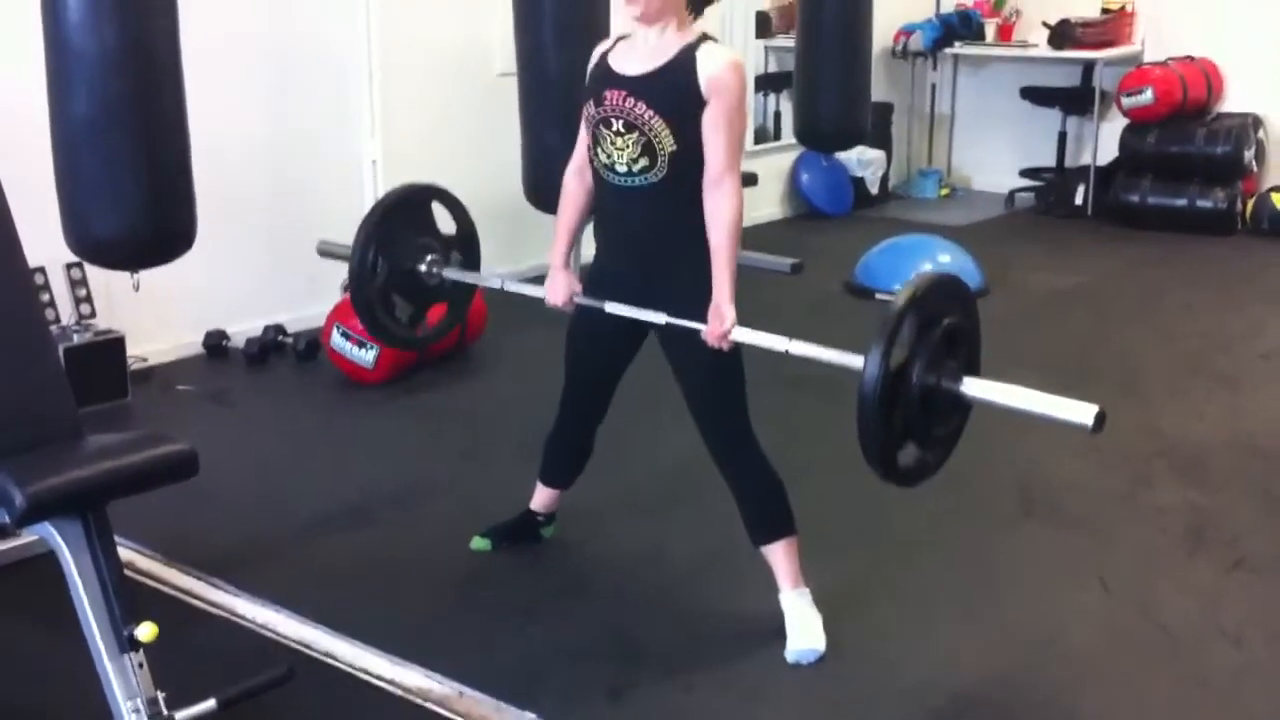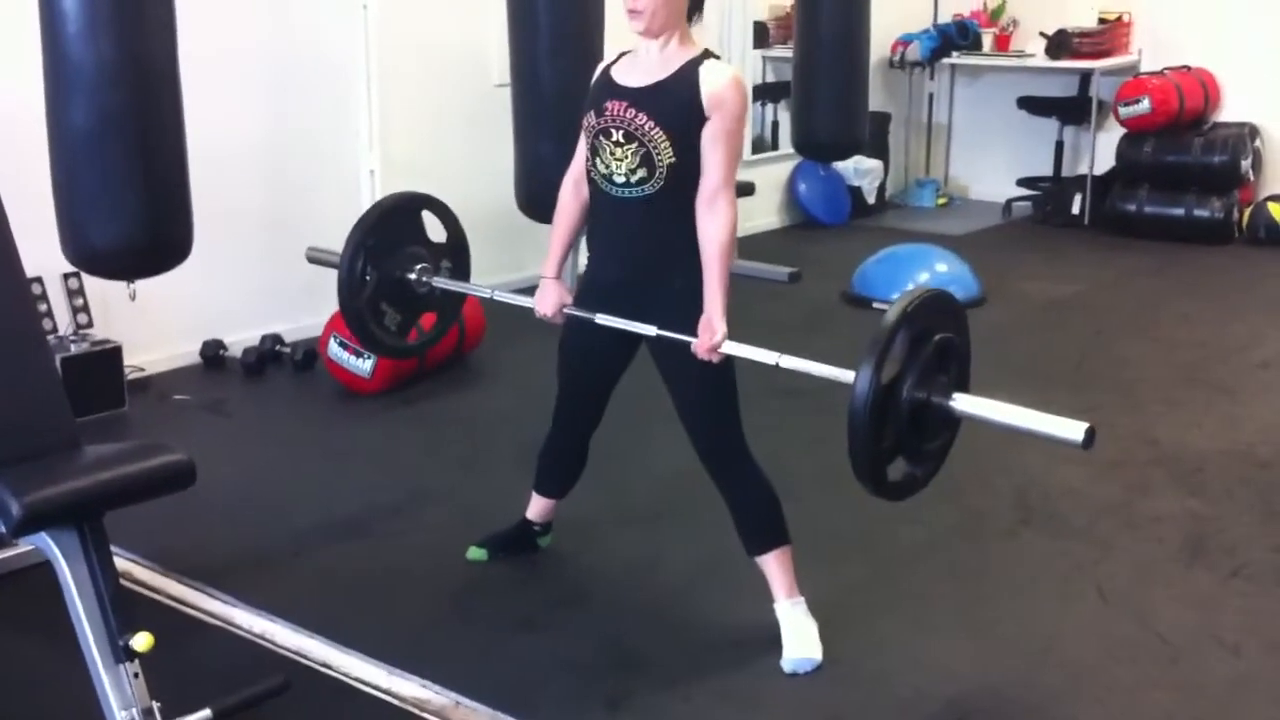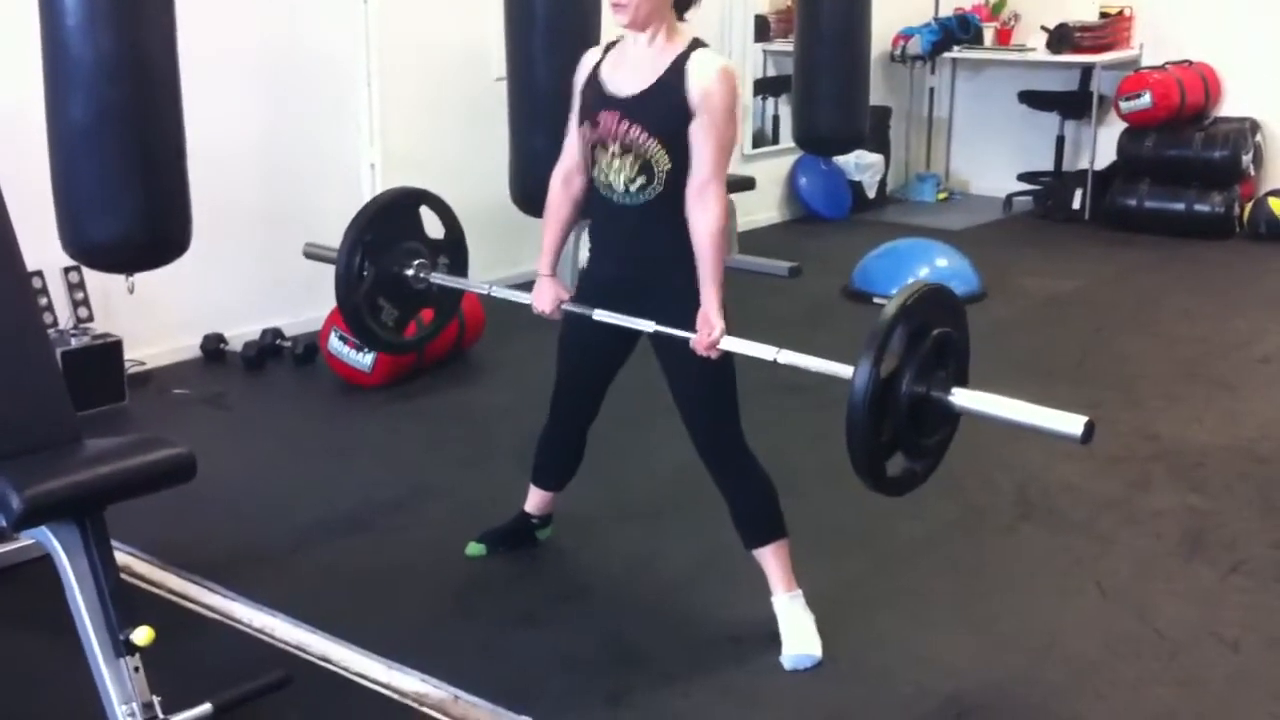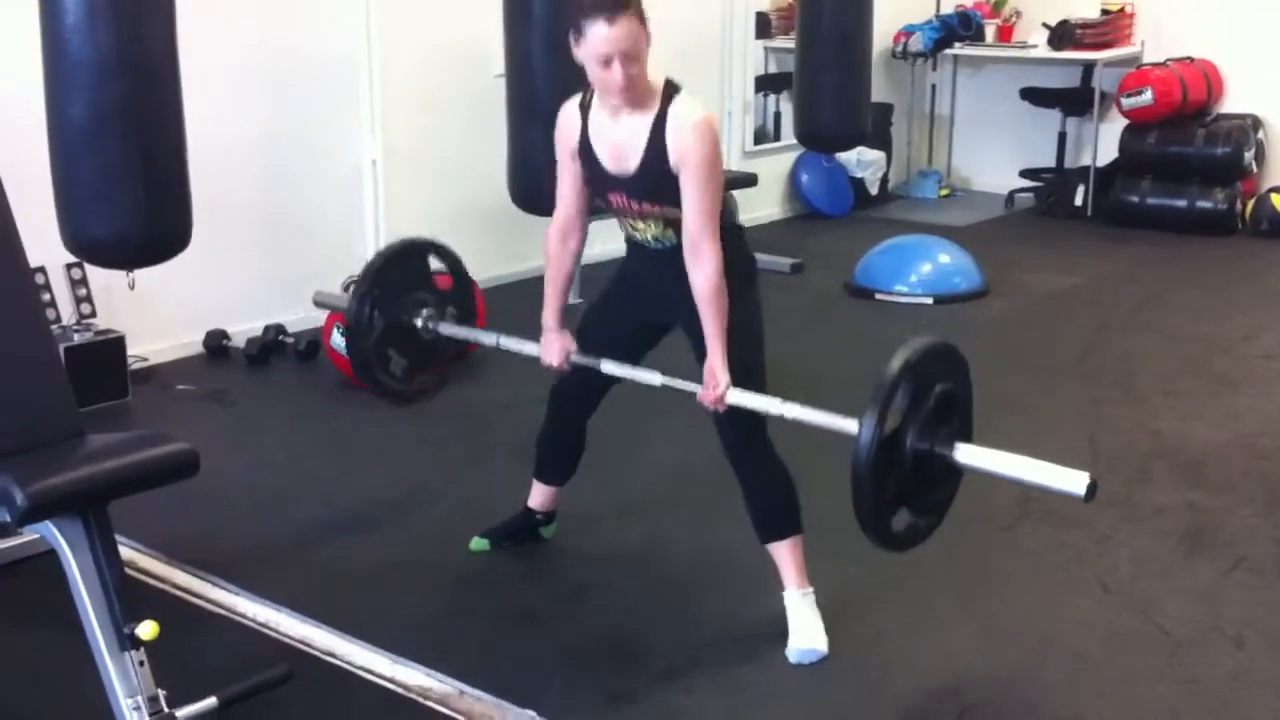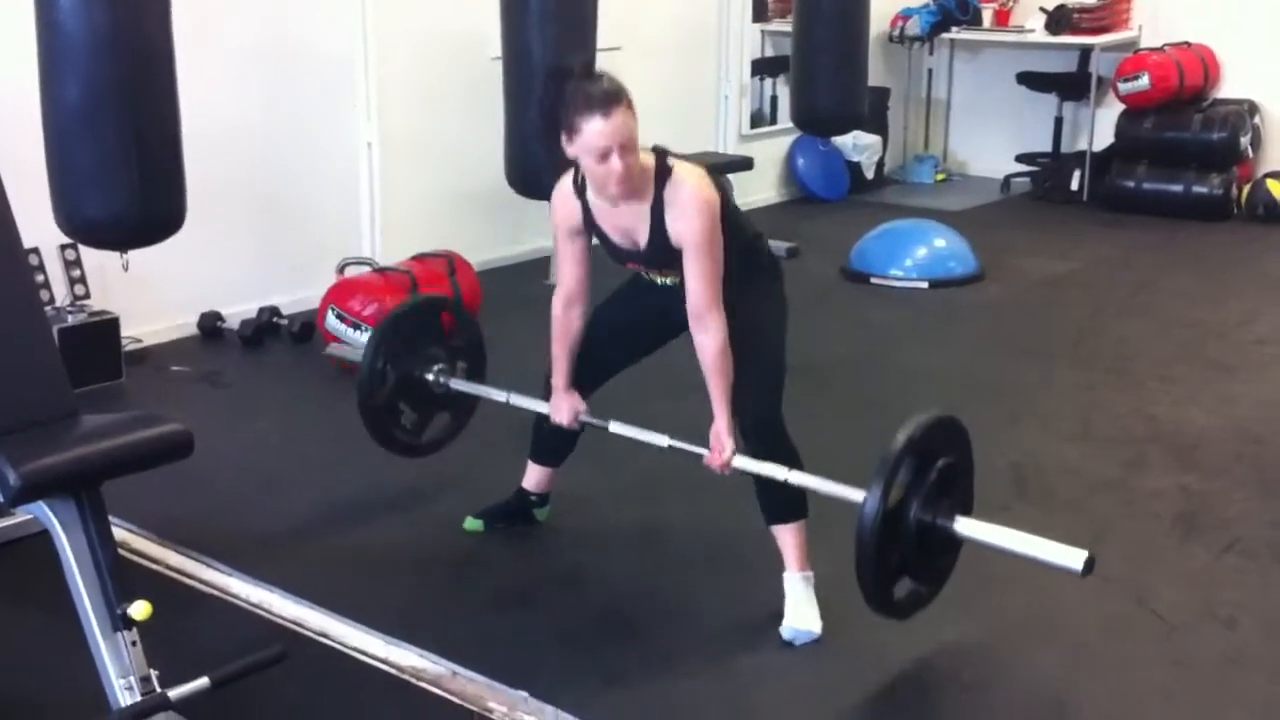
dt=0.3s
person 1, frame 1
left shoulder: (713, 65)
right shoulder: (605, 54)
left elbow: (721, 183)
right elbow: (582, 164)
left wrist: (723, 295)
right wrist: (559, 261)
left hip: (685, 275)
right hip: (612, 270)
left knee: (727, 433)
right knee: (578, 403)
left ankle: (796, 596)
right ankle: (537, 517)
person 1, frame 2
left shoulder: (715, 81)
right shoulder: (608, 70)
left elbow: (715, 199)
right elbow: (578, 177)
left wrist: (714, 310)
right wrist: (551, 274)
left hip: (677, 290)
right hip: (604, 282)
left knee: (720, 446)
right knee: (571, 415)
left ankle: (791, 607)
right ankle: (533, 526)
person 1, frame 3
left shoulder: (704, 72)
right shoulder: (595, 64)
left elbow: (707, 193)
right elbow: (570, 172)
left wrist: (710, 305)
right wrist: (546, 271)
left hip: (679, 281)
right hip: (607, 273)
left knee: (717, 439)
right knee: (570, 403)
left ankle: (789, 600)
right ankle: (533, 519)
person 1, frame 4
left shoulder: (688, 125)
right shoulder: (574, 119)
left elbow: (703, 248)
right elbow: (566, 226)
left wrist: (717, 358)
right wrist: (551, 322)
left hip: (712, 282)
right hip: (642, 276)
left knee: (742, 433)
right knee: (569, 392)
left ankle: (799, 596)
right ankle: (536, 515)
person 1, frame 5
left shoulder: (686, 194)
right shoulder: (569, 199)
left elbow: (706, 317)
right elbow: (570, 298)
left wrist: (721, 420)
right wrist: (561, 388)
left hip: (743, 287)
right hip: (658, 286)
left knee: (757, 415)
right knee: (568, 375)
left ankle: (798, 579)
right ankle: (531, 497)
